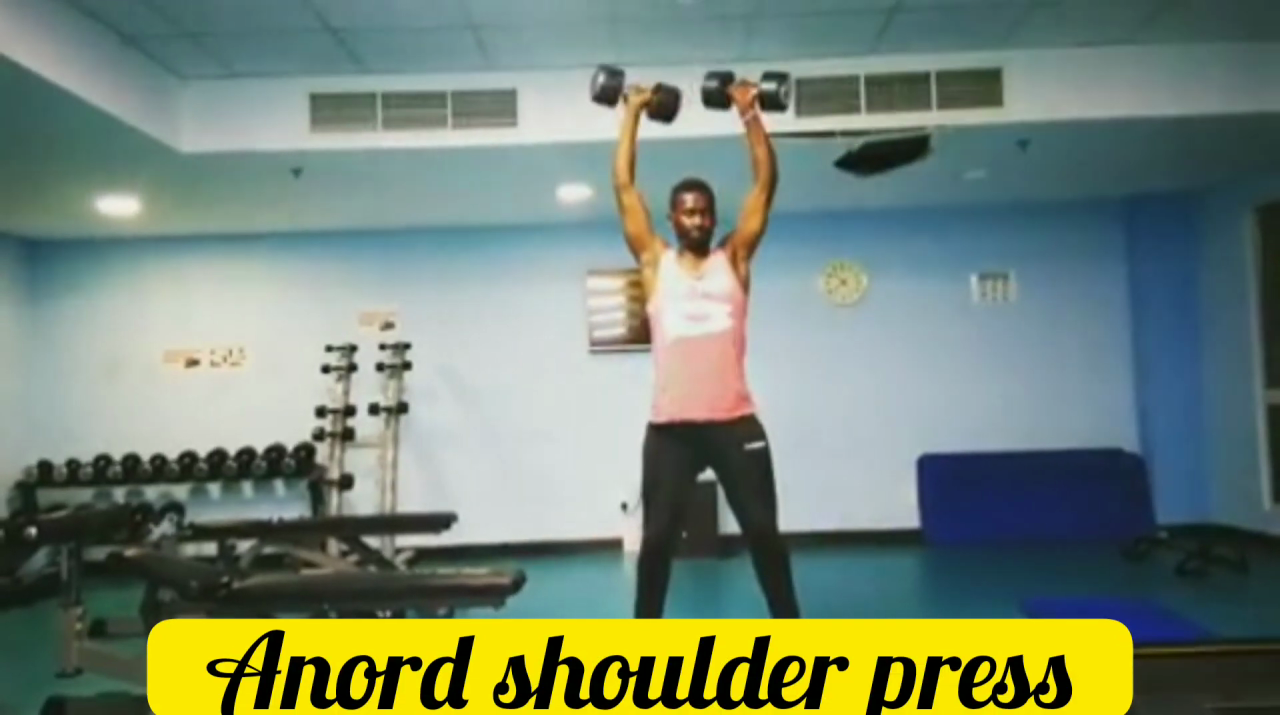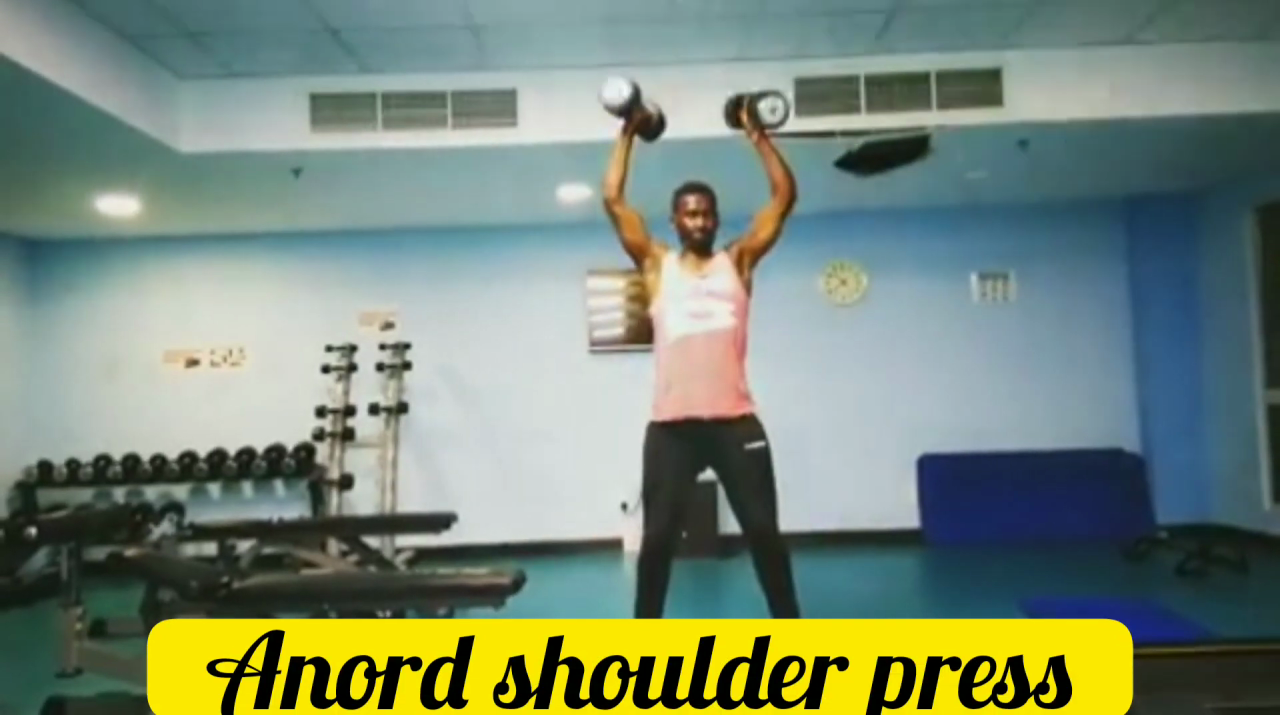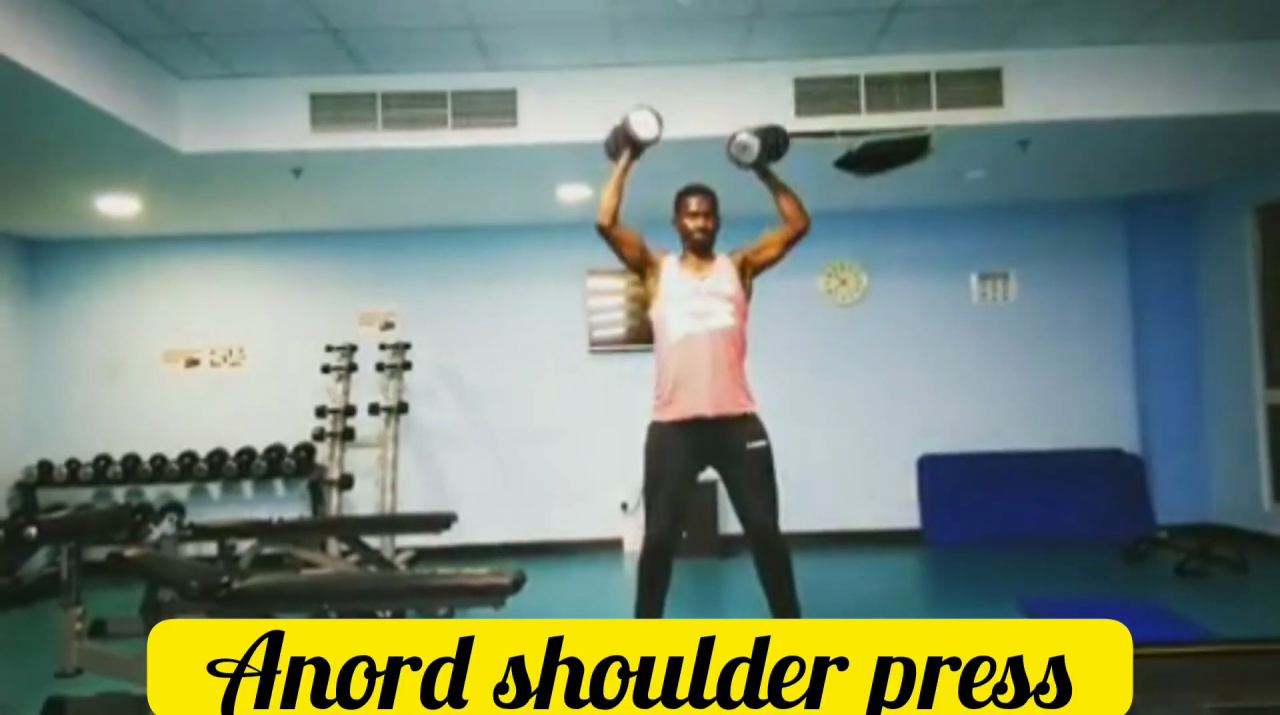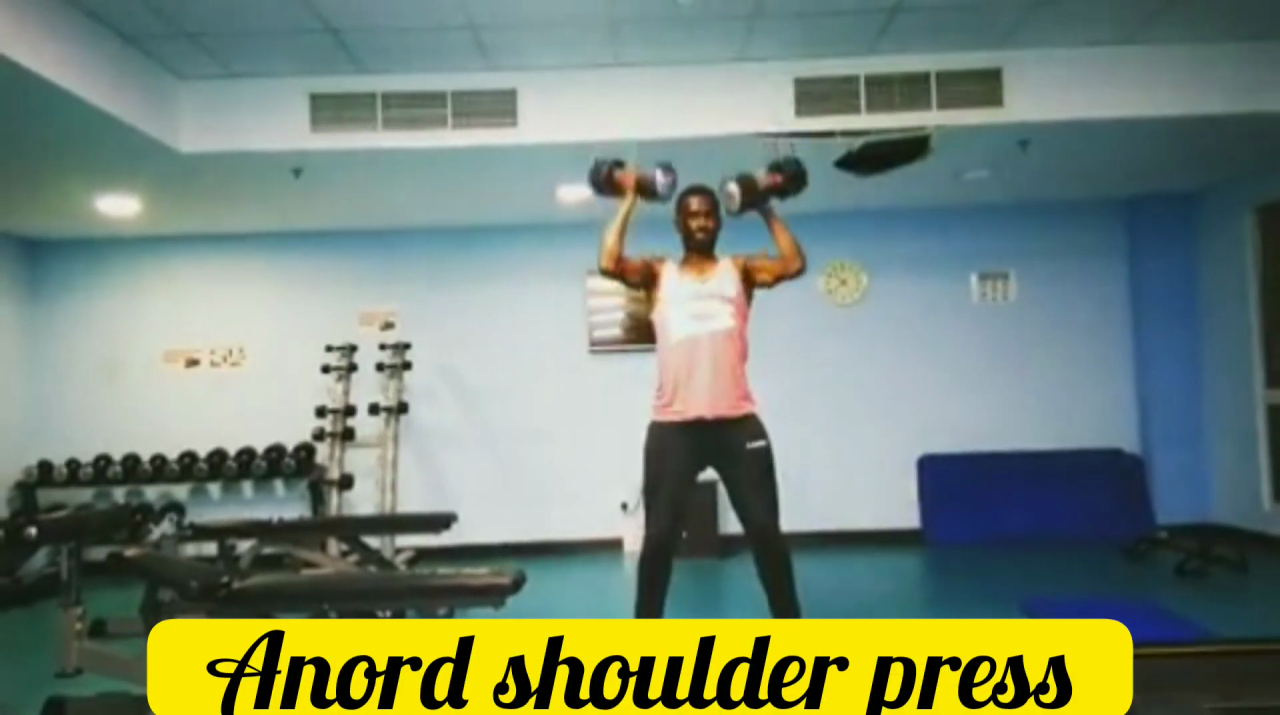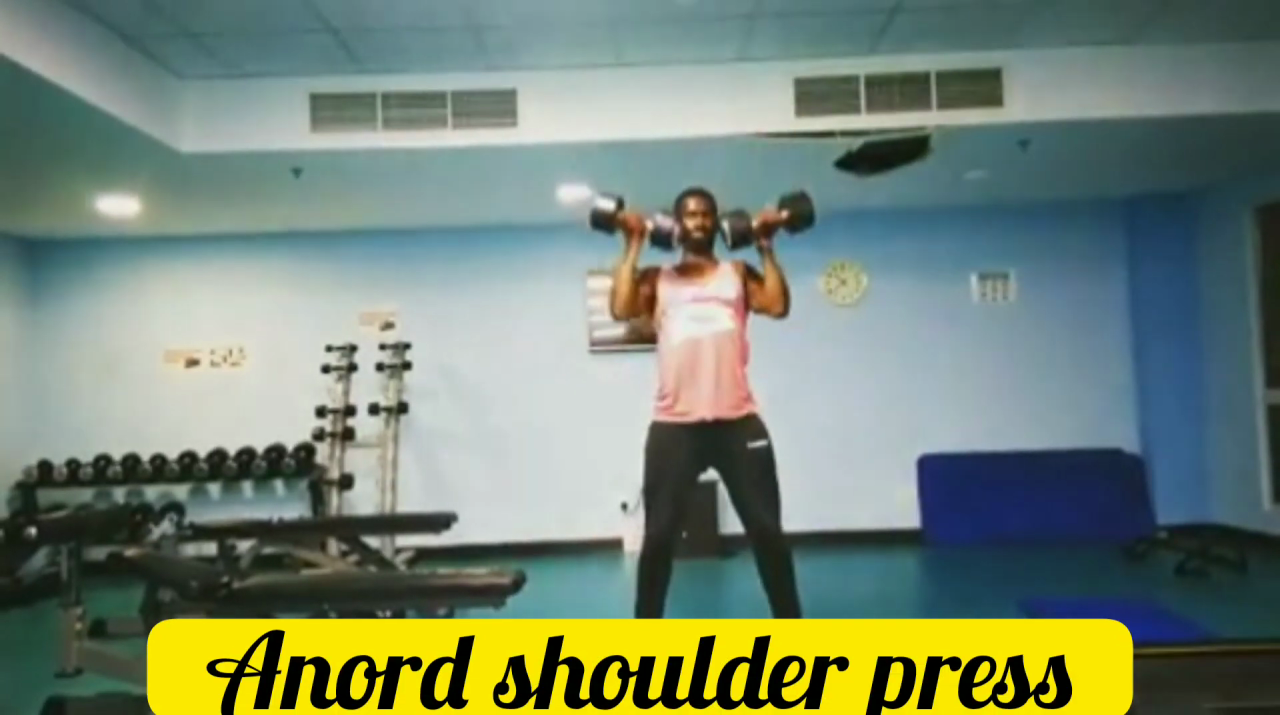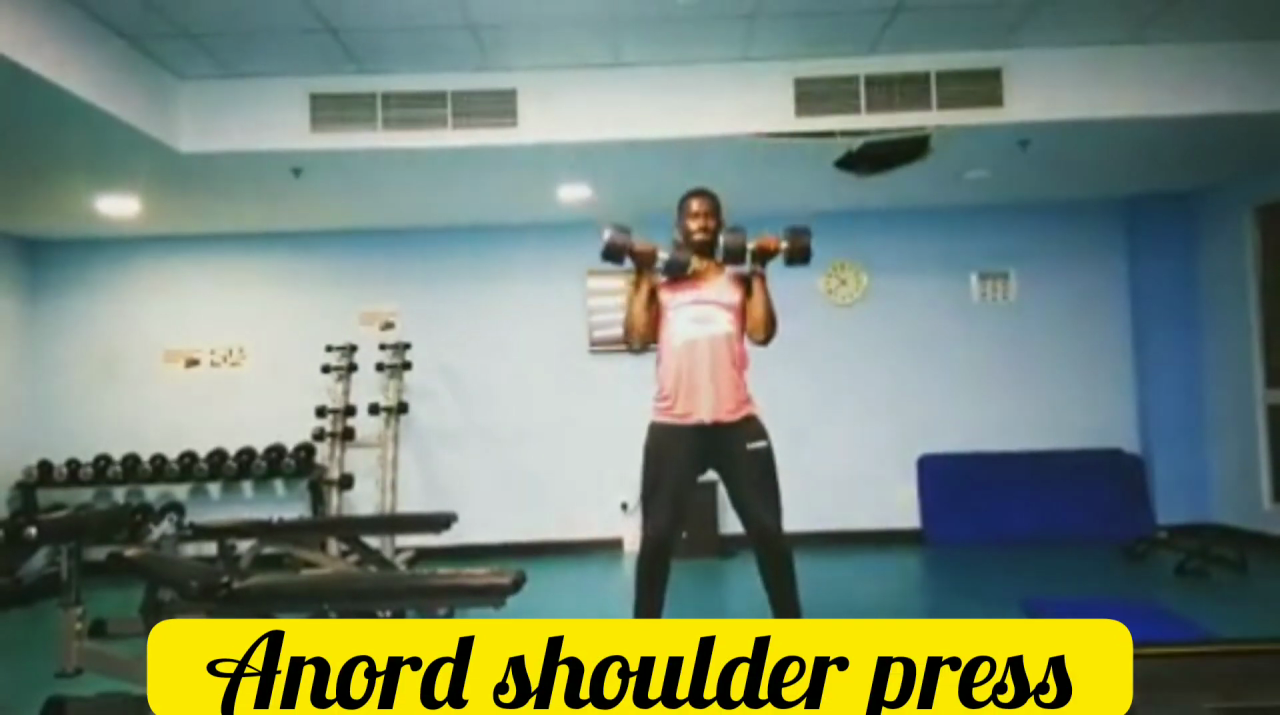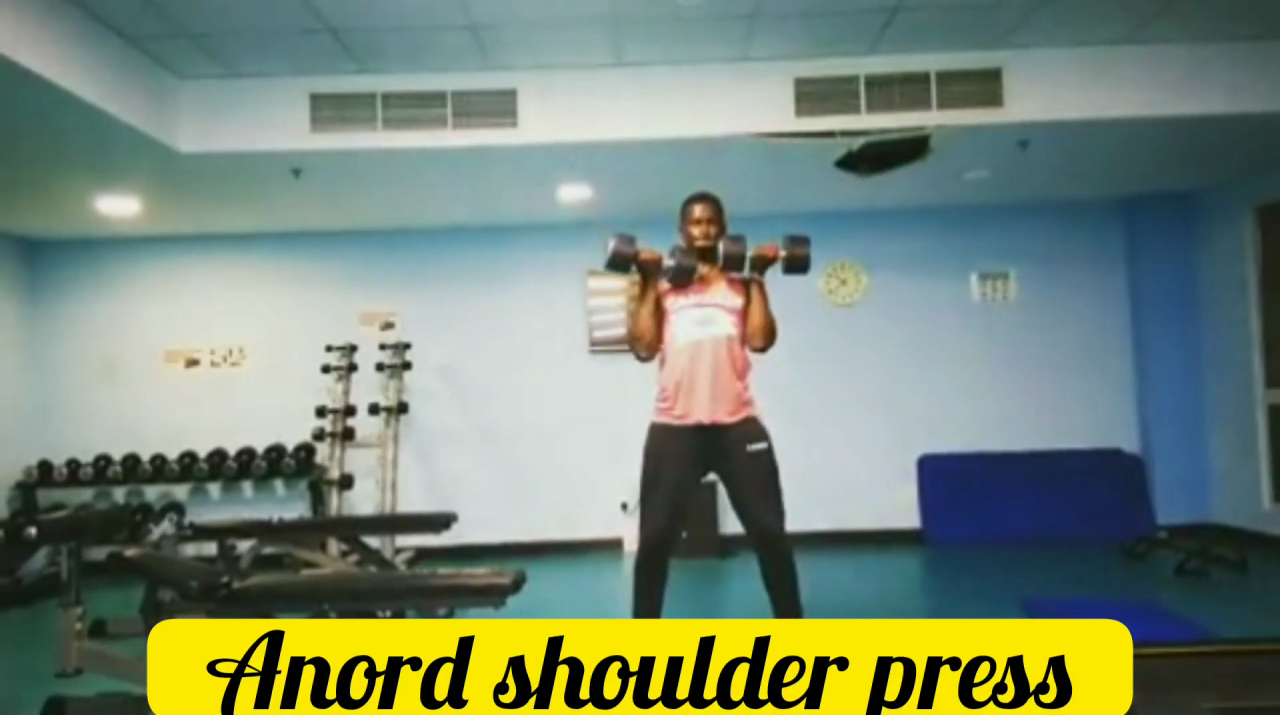
dt=0.2s
person 1, frame 1
left shoulder: (734, 259)
right shoulder: (655, 261)
left elbow: (766, 182)
right elbow: (623, 186)
left wrist: (748, 112)
right wrist: (632, 113)
left hip: (735, 423)
right hip: (671, 427)
left knee: (763, 533)
right knee: (657, 539)
person 1, frame 2
left shoulder: (738, 262)
right shoulder: (656, 264)
left elbow: (786, 197)
right elbow: (612, 199)
left wrist: (756, 134)
right wrist: (628, 134)
left hip: (735, 422)
right hip: (672, 425)
left knee: (764, 532)
right knee: (658, 538)
person 1, frame 3
left shoulder: (739, 266)
right shoulder: (656, 269)
left elbow: (797, 226)
right elbow: (606, 224)
left wrist: (763, 171)
right wrist: (626, 161)
left hip: (737, 421)
right hip: (673, 424)
left knee: (765, 531)
right knee: (659, 536)
person 1, frame 4
left shoulder: (739, 269)
right shoulder: (658, 273)
left elbow: (794, 265)
right elbow: (609, 265)
left wrist: (766, 210)
right wrist: (628, 203)
left hip: (737, 421)
right hip: (673, 424)
left knee: (765, 530)
right knee: (659, 535)
person 1, frame 5
left shoulder: (740, 273)
right shoulder: (656, 278)
left elbow: (779, 306)
right elbow: (621, 309)
left wrist: (765, 245)
right wrist: (633, 245)
left hip: (737, 420)
right hip: (674, 424)
left knee: (767, 530)
right knee: (659, 535)
person 1, frame 6
left shoulder: (739, 281)
right shoulder: (659, 283)
left elbow: (762, 333)
right elbow: (636, 340)
left wrist: (759, 271)
right wrist: (642, 275)
left hip: (737, 422)
right hip: (674, 425)
left knee: (767, 530)
right knee: (657, 536)
person 1, frame 7
left shoulder: (741, 285)
right shoulder: (662, 286)
left elbow: (761, 340)
right elbow: (642, 348)
left wrist: (758, 278)
right wrist: (647, 283)
left hip: (737, 424)
right hip: (674, 427)
left knee: (769, 532)
right knee: (655, 536)
